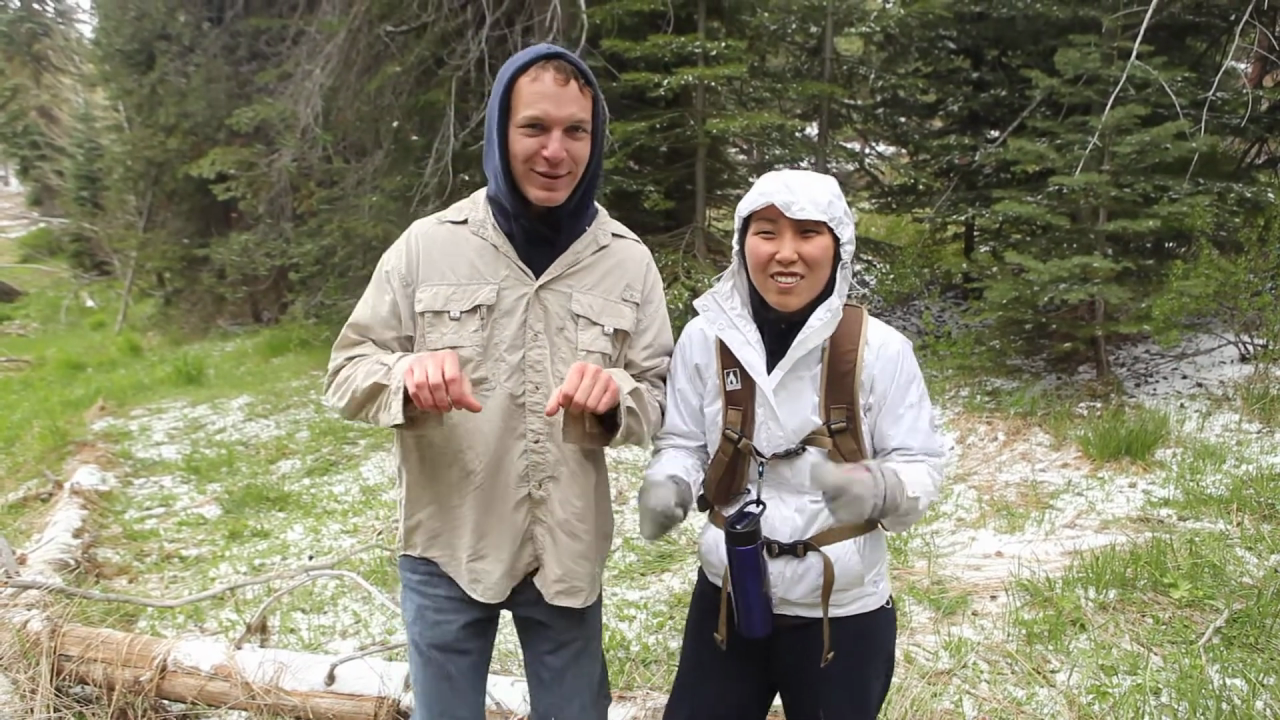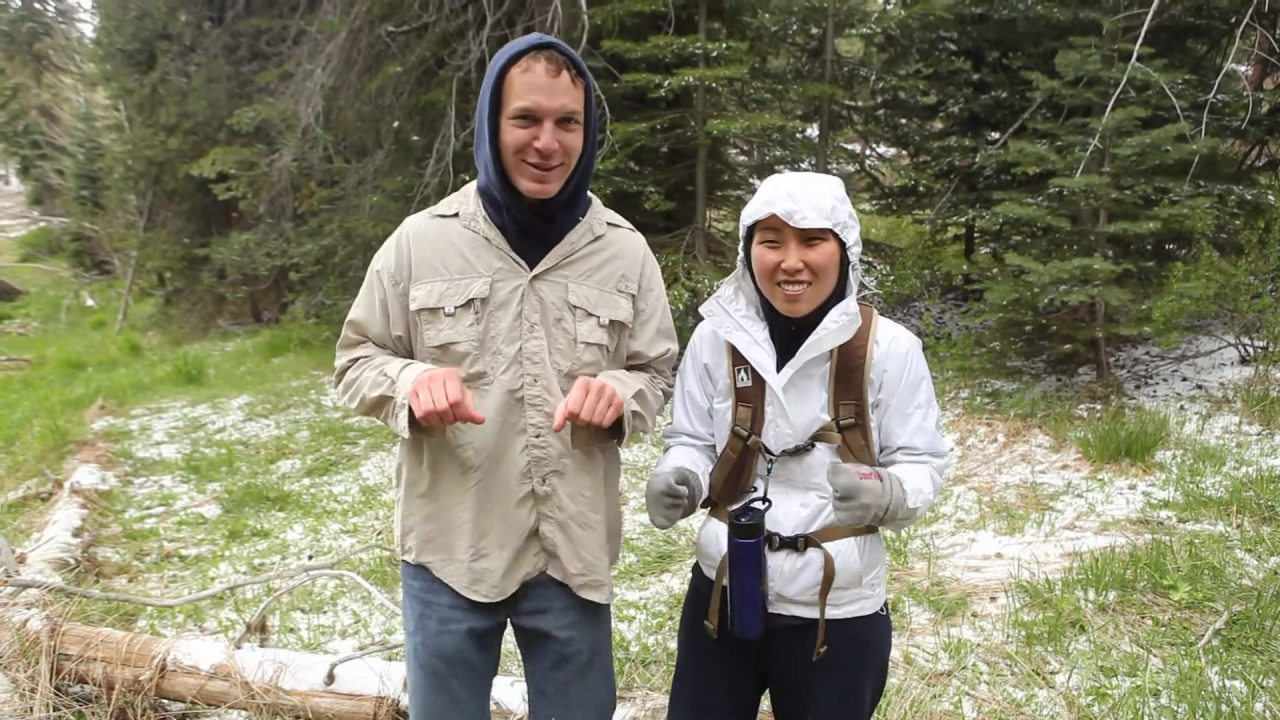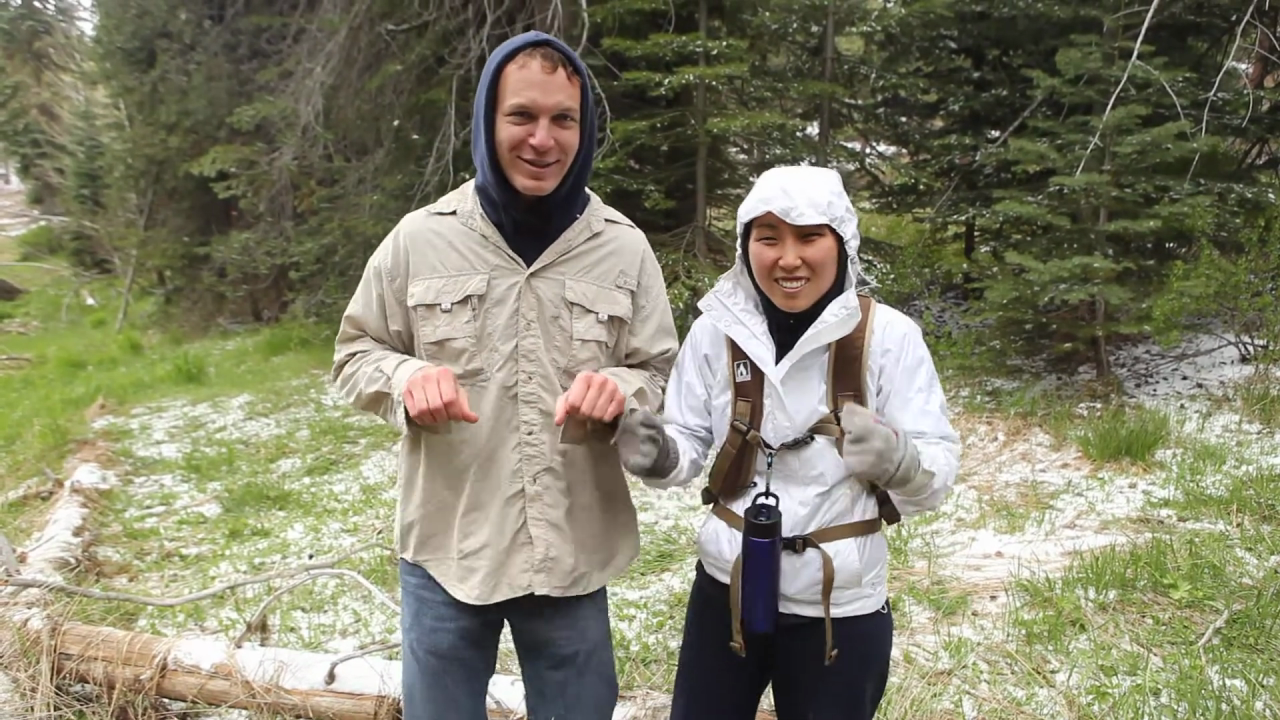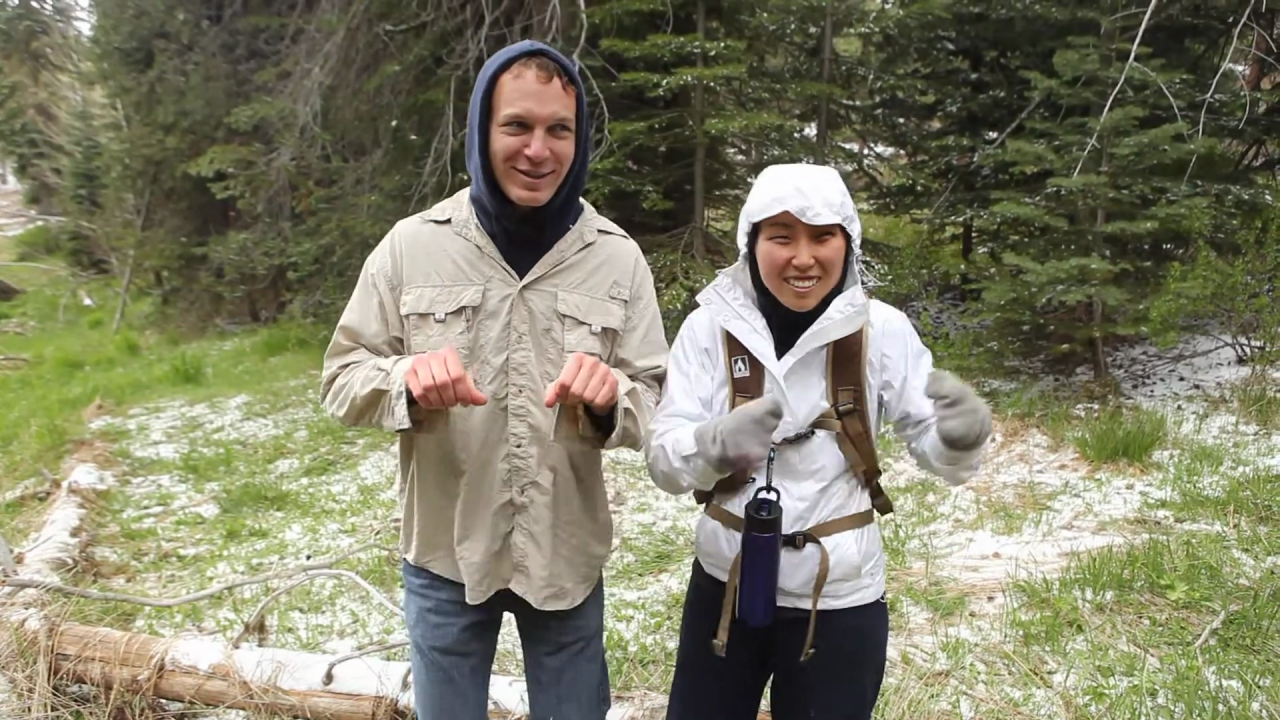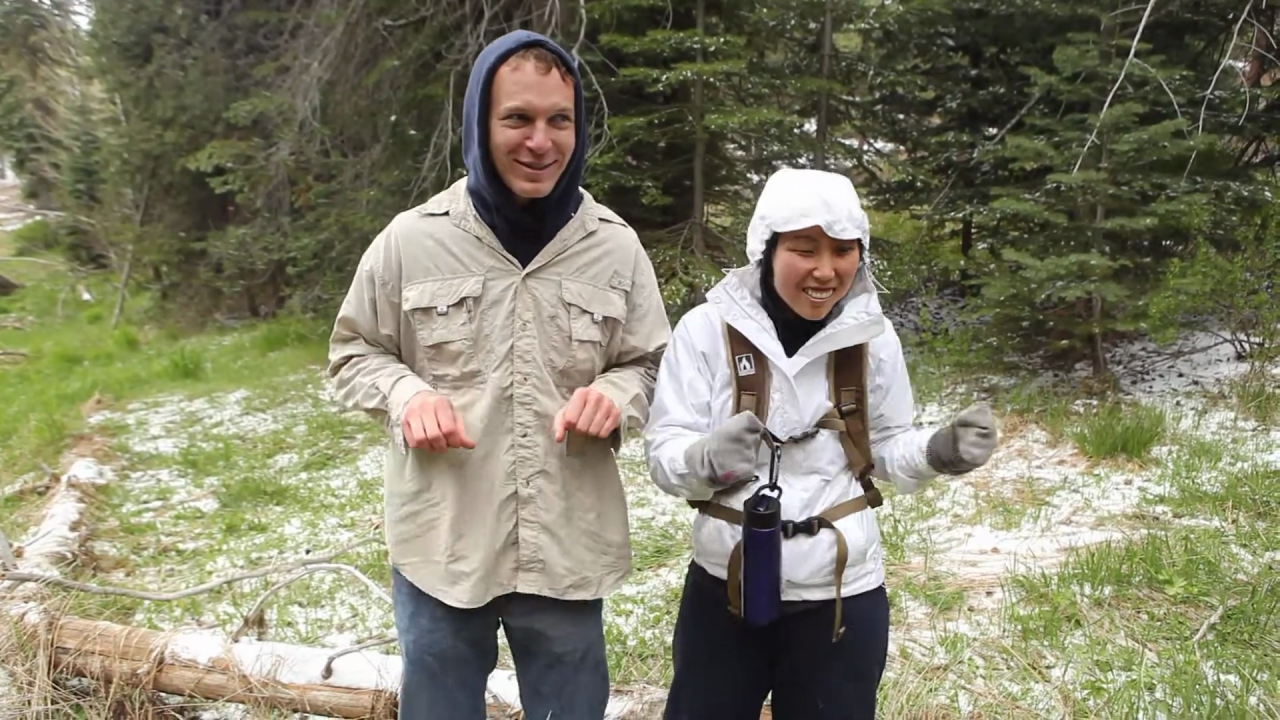
dt=0.3s
person 1, frame 1
left shoulder: (628, 261)
right shoulder: (427, 246)
left elbow: (657, 398)
right elbow: (347, 372)
left wrist: (615, 396)
right wrist: (405, 374)
left hip: (567, 549)
right hip: (446, 544)
person 1, frame 2
left shoulder: (623, 251)
right shoulder: (420, 242)
left elbow: (657, 374)
right elbow: (356, 361)
left wrist: (618, 394)
right wrist: (409, 380)
left hip: (574, 552)
right hip: (449, 550)
person 1, frame 3
left shoulder: (624, 248)
right shoulder: (418, 239)
left elbow: (658, 373)
right elbow: (355, 354)
left wrist: (620, 389)
right wrist: (405, 377)
left hip: (573, 553)
right hip: (446, 550)
person 1, frame 4
left shoulder: (618, 259)
right shoulder: (411, 246)
left elbow: (654, 404)
right elbow: (342, 379)
left wrist: (609, 398)
right wrist: (407, 376)
left hip: (566, 553)
right hip: (445, 551)
person 1, frame 5
left shoulder: (615, 245)
right shoulder: (410, 240)
left elbow: (651, 368)
right elbow: (353, 354)
left wrist: (616, 399)
right wrist: (404, 394)
left hip: (567, 553)
right hip: (439, 550)
person 2, frame 1
left shoulder: (879, 349)
right shoulder: (706, 337)
left elbow: (919, 467)
right elbow: (682, 445)
left wrist: (872, 489)
right wrist: (667, 489)
left hip: (842, 608)
right hip: (729, 596)
person 2, frame 2
left shoulder: (889, 347)
right shoulder: (717, 336)
left elbow: (925, 469)
right elbow: (692, 445)
left wrist: (882, 490)
right wrist: (676, 485)
left hip: (839, 607)
right hip: (725, 589)
person 2, frame 3
left shoulder: (888, 337)
right shoulder: (717, 331)
left elbow: (936, 473)
right elbow: (687, 441)
left wrist: (894, 456)
right wrist: (656, 451)
left hip: (840, 604)
right hip: (726, 587)
person 2, frame 4
left shoulder: (878, 328)
right shoulder: (709, 327)
left elbow: (932, 440)
right elbow: (664, 458)
left wrist: (960, 431)
right wrist: (723, 437)
left hip: (839, 599)
right hip: (727, 586)
person 2, frame 5
left shoulder: (871, 334)
right shoulder: (706, 329)
left elbow: (886, 449)
right elbow: (665, 455)
left wrist: (944, 450)
right wrist: (711, 456)
left hip: (841, 591)
right hip: (725, 586)
